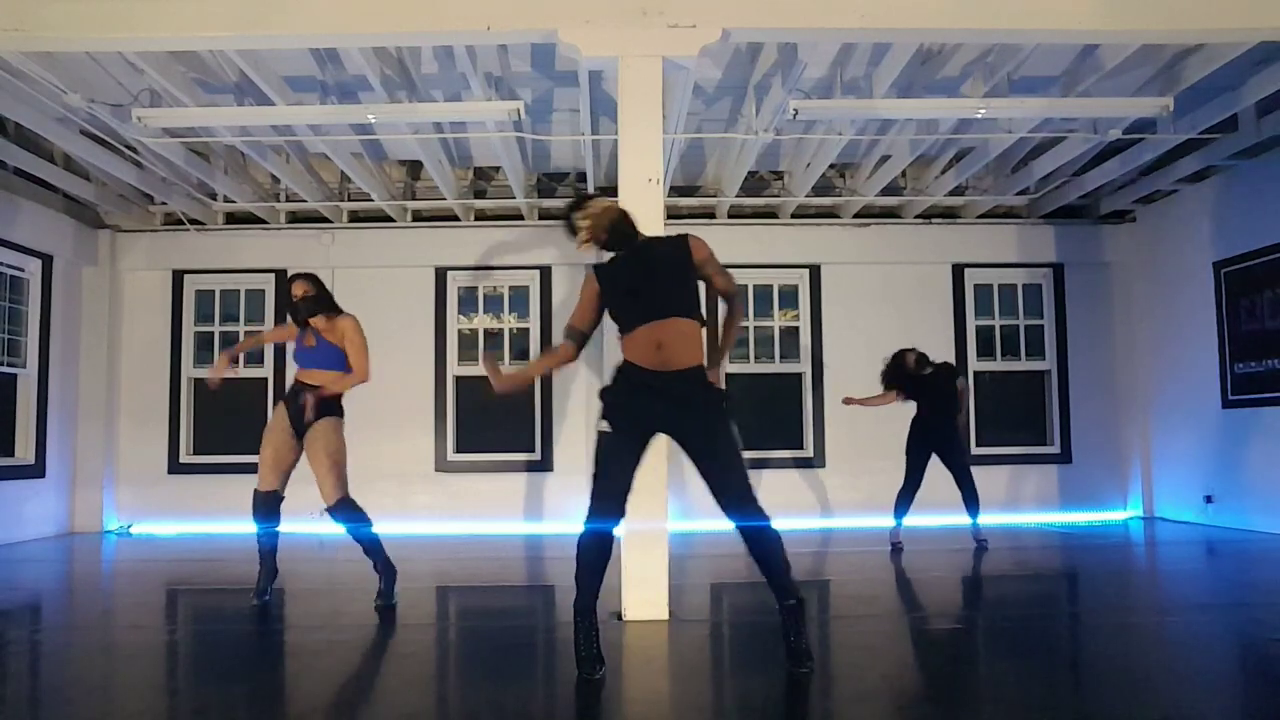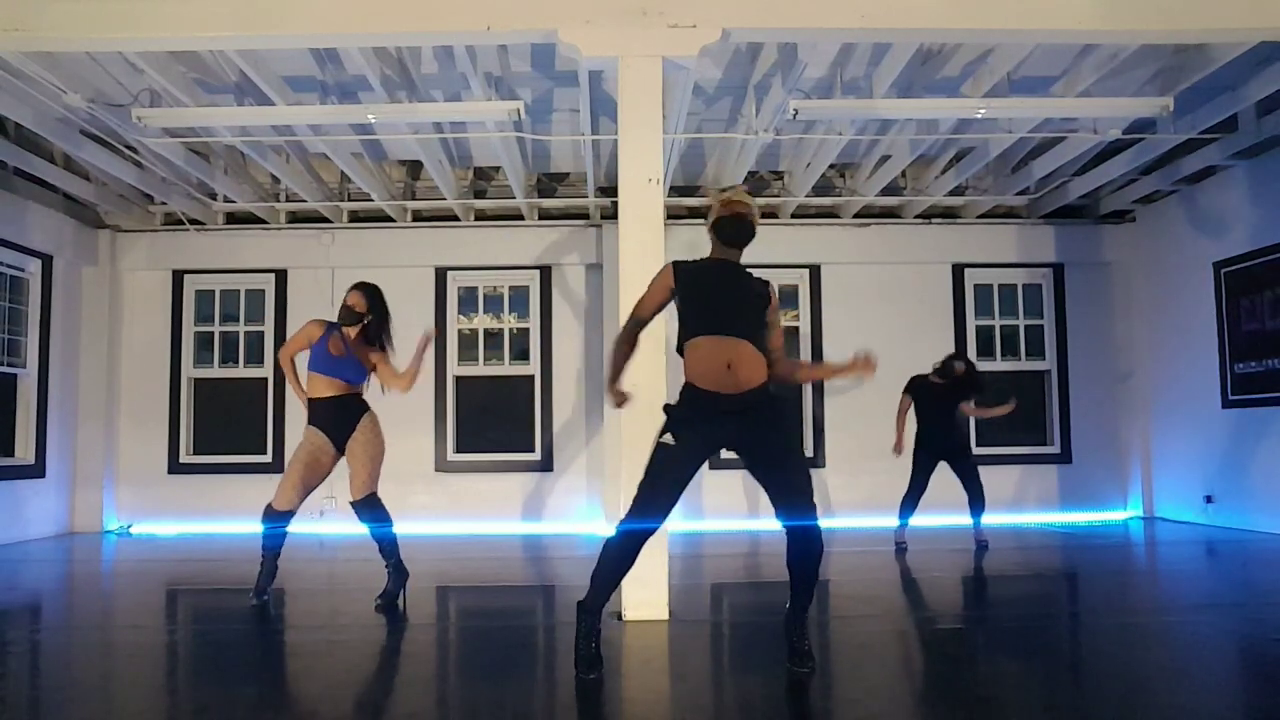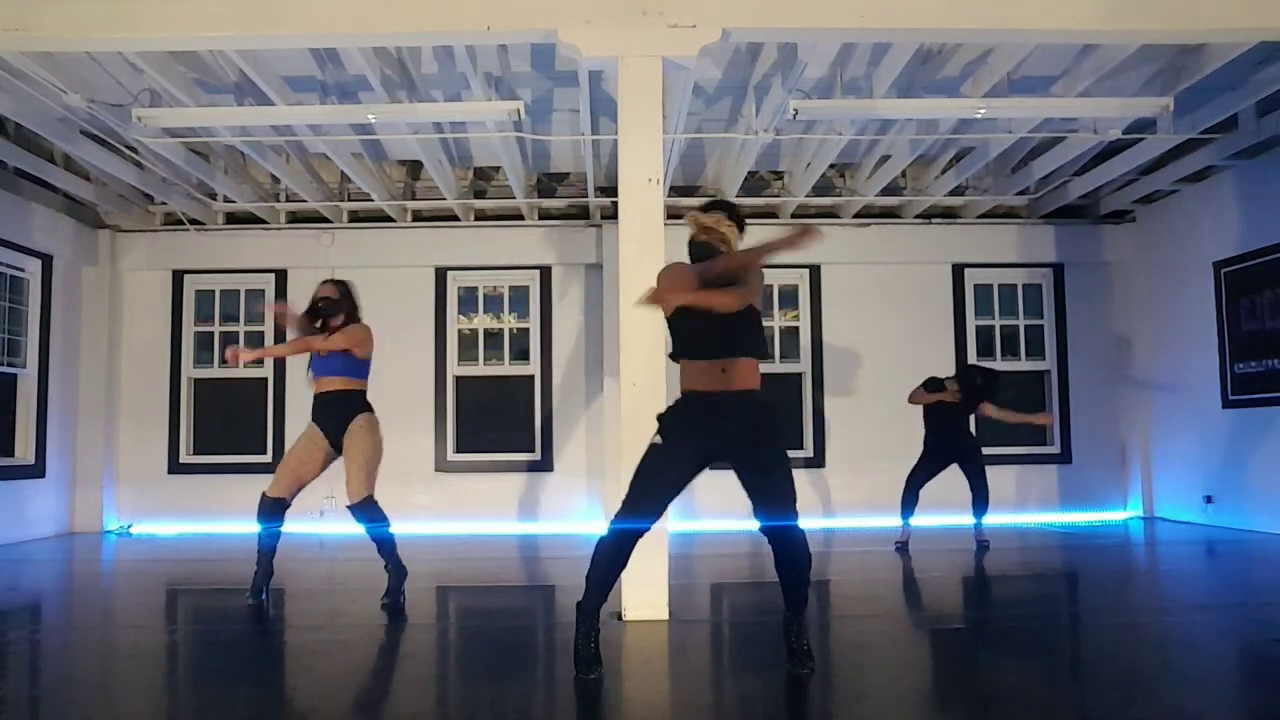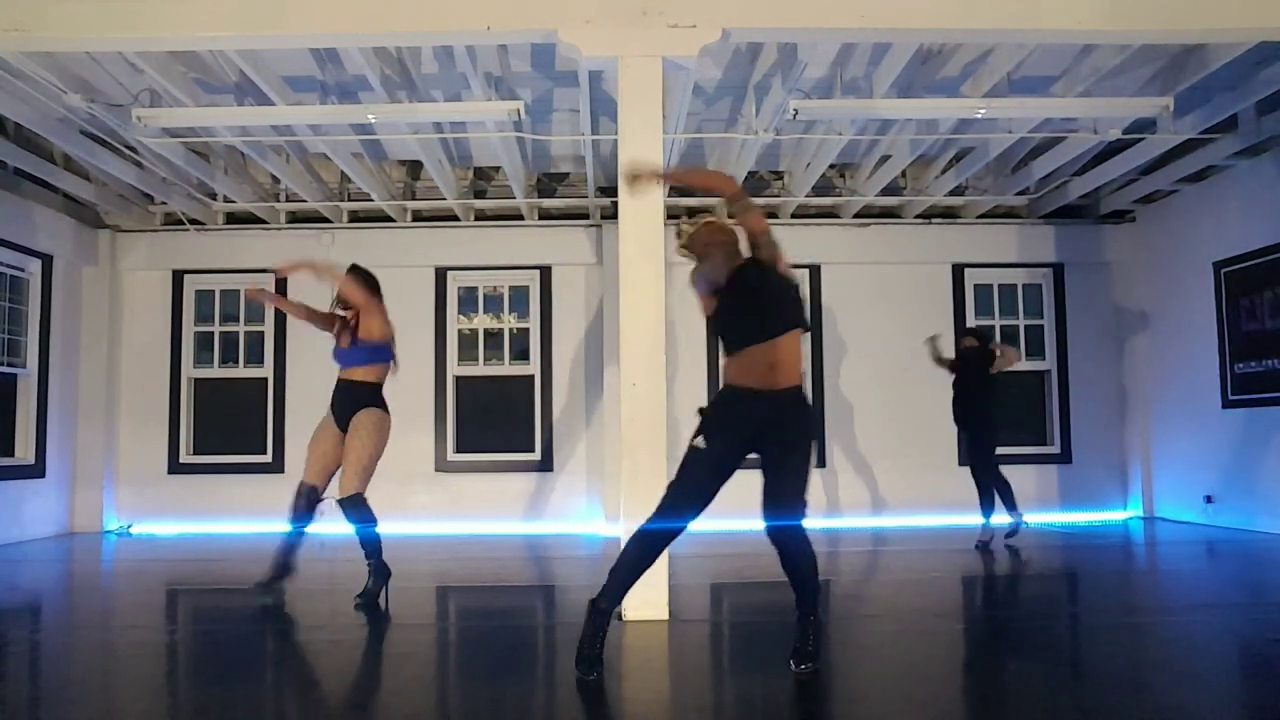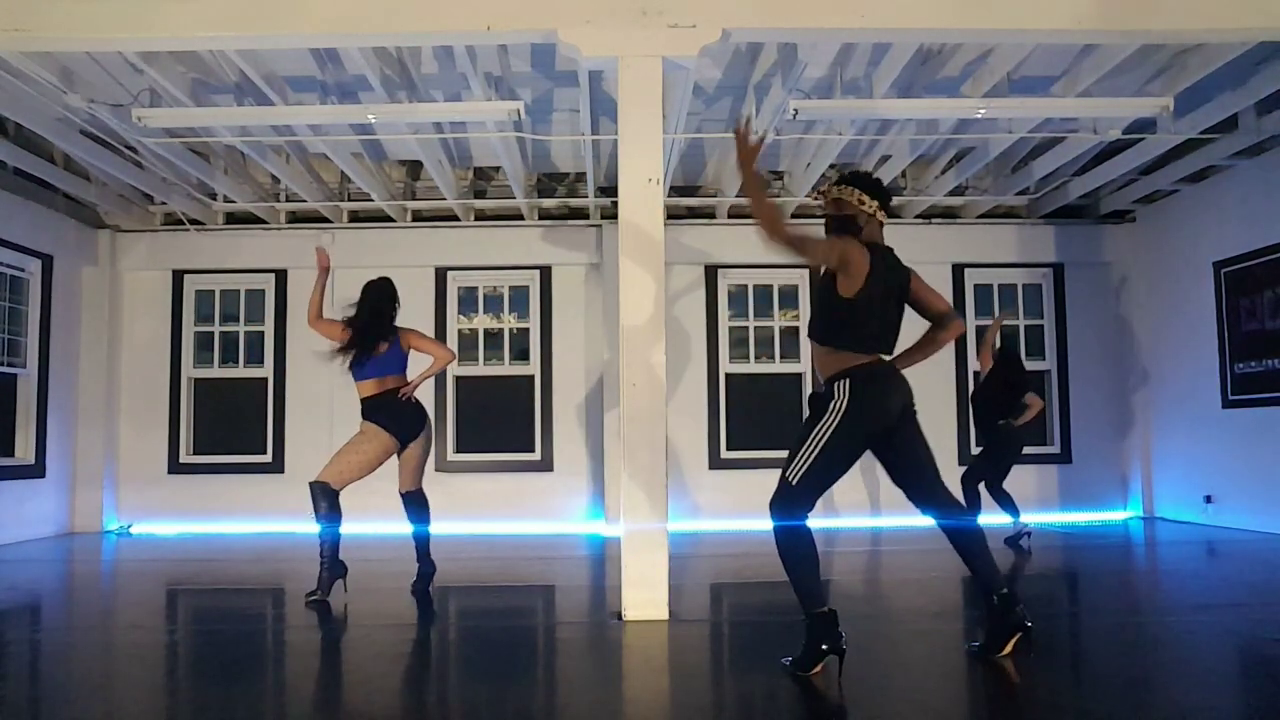
dt=1s
person 1, frame 1
left shoulder: (687, 248)
right shoulder: (602, 277)
left elbow: (733, 300)
right elbow: (570, 346)
left wrist: (716, 363)
right wrist: (519, 377)
left hip: (691, 392)
right hip: (630, 393)
left knee: (741, 505)
right knee: (604, 514)
left ankle: (790, 611)
right ankle: (585, 622)
person 1, frame 2
left shoulder: (761, 291)
right shoulder: (678, 274)
left elbow: (781, 366)
right elbow: (633, 327)
left wrist: (842, 369)
right wrist: (614, 381)
left hip: (758, 412)
right hip: (696, 411)
left knee: (802, 522)
right knee: (642, 519)
left ankle: (797, 624)
right ankle: (590, 616)
person 1, frame 3
left shoulder: (743, 275)
right shoulder: (677, 274)
left elbow: (738, 298)
right elbow: (708, 272)
left wrist: (684, 296)
right wrist: (777, 245)
left hip: (752, 415)
right hip: (693, 416)
left knee: (783, 525)
right knee: (633, 519)
left ankle: (796, 626)
right ankle: (588, 621)
person 1, frame 4
left shoulder: (765, 258)
right shoulder: (712, 280)
left elbow: (731, 192)
right elbow: (711, 281)
left wrist: (663, 177)
left hip: (787, 415)
right hip: (734, 411)
left knee: (783, 523)
right knee: (670, 517)
left ankle: (808, 627)
right ankle: (601, 612)
person 1, frame 5
left shoulder: (848, 253)
right shoulder: (894, 269)
left elbow: (779, 231)
right elbow: (950, 323)
left wrist: (747, 166)
left hip: (851, 395)
right hip: (888, 391)
left knee: (787, 509)
right knee: (938, 502)
left ankle: (822, 629)
right ankle: (1004, 608)
person 2, frame 1
left shoulder: (346, 324)
right shoulder: (300, 330)
left elbow: (361, 372)
right elbow: (259, 339)
left wrist: (321, 392)
right wrist: (229, 356)
left hip: (325, 416)
right hip: (289, 412)
left knee: (336, 499)
right knee: (266, 492)
left ankle: (383, 567)
right ankle: (267, 571)
person 2, frame 2
left shoulder: (373, 353)
right shoulder: (318, 329)
left elbow: (403, 385)
right elbow: (285, 355)
left wrist: (423, 346)
right wrist: (303, 396)
left hip: (359, 423)
right hip: (320, 427)
left knee: (363, 498)
right knee: (283, 502)
left ankle: (396, 572)
right ankle: (266, 573)
person 2, frame 3
left shoulder: (359, 332)
right shoulder: (315, 332)
left elbow: (312, 343)
right elbow: (300, 328)
left wrist: (257, 353)
right wrist: (287, 315)
left hip: (357, 418)
right hip: (322, 423)
left knee: (360, 500)
right knee: (275, 495)
left ankle: (395, 571)
right ankle: (262, 573)
person 2, frame 4
left shoulder: (375, 319)
right shoulder: (339, 323)
left elbow: (347, 284)
right elbow: (306, 313)
left wrist: (304, 267)
right wrist: (270, 297)
left hip: (368, 412)
right hip: (338, 411)
left knee: (350, 494)
right knee: (310, 488)
left ankle: (377, 571)
right ankle: (283, 562)
person 2, frame 5
left shoulder: (349, 335)
right shoulder: (403, 336)
left elbow: (313, 320)
right elbow: (447, 355)
left wrist: (322, 274)
right wrist: (418, 381)
left hip: (380, 426)
right hip: (414, 418)
left knee: (323, 486)
right knee: (411, 490)
left ankle: (330, 565)
right ankle: (424, 567)
person 3, frame 1
left shoulder: (946, 370)
right shoulder: (912, 384)
left elbow: (963, 389)
right elbow: (888, 397)
left wrist: (962, 414)
right wrist: (857, 401)
left hip: (949, 435)
right hip: (921, 436)
left knee: (966, 482)
right knee: (911, 484)
left ankle: (975, 525)
right ankle: (896, 528)
person 3, frame 2
left shoulder: (954, 390)
right shoulder: (917, 383)
left elbow: (973, 411)
right elbow: (902, 410)
left wrist: (1005, 408)
right wrist: (899, 438)
left hip: (955, 444)
right hip: (926, 445)
left knee: (975, 488)
right knee: (916, 489)
left ankle: (977, 528)
right ankle: (901, 529)
person 3, frame 3
left shoulder: (972, 397)
right shoulder: (935, 385)
left elbow: (1000, 413)
right elbow: (913, 398)
left wrist: (1033, 418)
right wrist: (941, 397)
left hip: (966, 446)
right hip: (936, 448)
left knee: (980, 489)
right knee: (912, 484)
left ankle: (978, 527)
right ankle: (906, 528)
person 3, frame 4
left shoulder: (986, 365)
right shoulder: (962, 366)
left elbow: (1015, 357)
right elbow: (941, 361)
left wrist: (998, 348)
right wrist: (933, 347)
left hip: (981, 430)
right hip: (969, 430)
left knee: (984, 477)
right knee: (990, 475)
left ankle: (987, 527)
right ankle: (1015, 515)
person 3, frame 5
left shoulder: (990, 377)
right shoulder: (1013, 385)
left elbow: (986, 345)
right elbow: (1037, 403)
left wrist: (998, 321)
right wrist: (1016, 422)
left hip: (1000, 442)
right hip: (1009, 439)
left knee: (970, 479)
right knee: (993, 484)
right ankle: (1018, 525)
